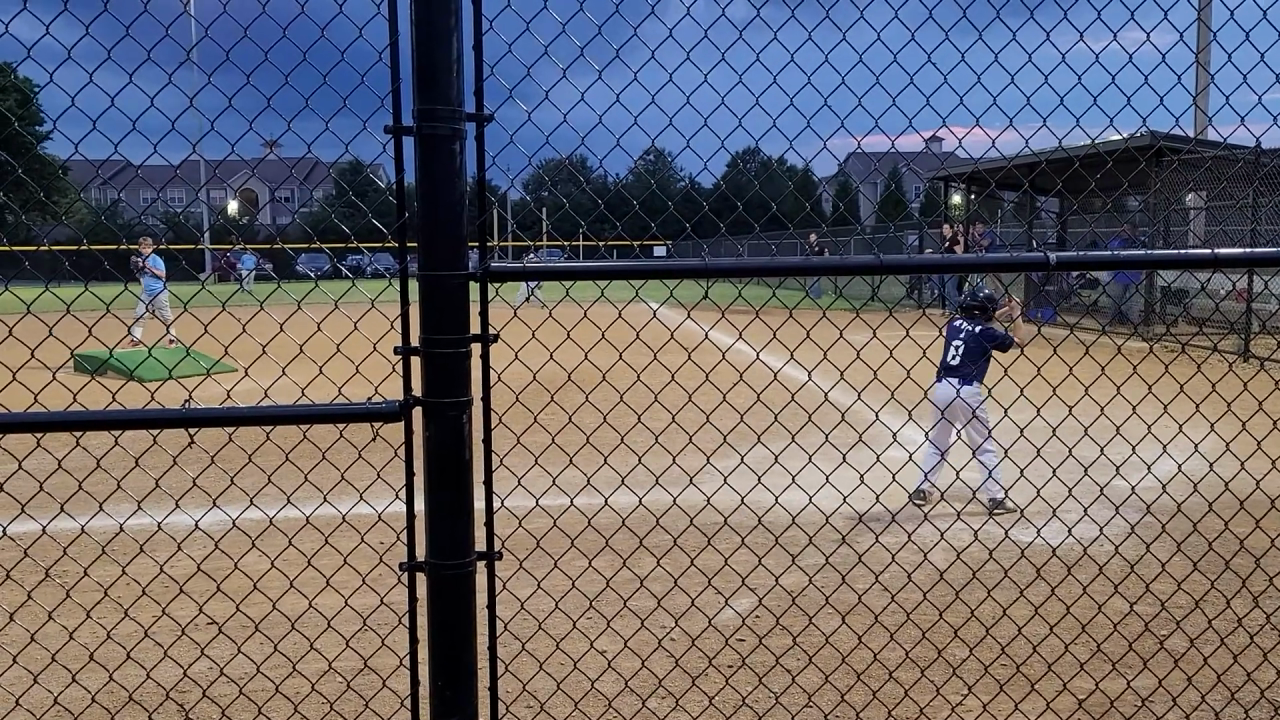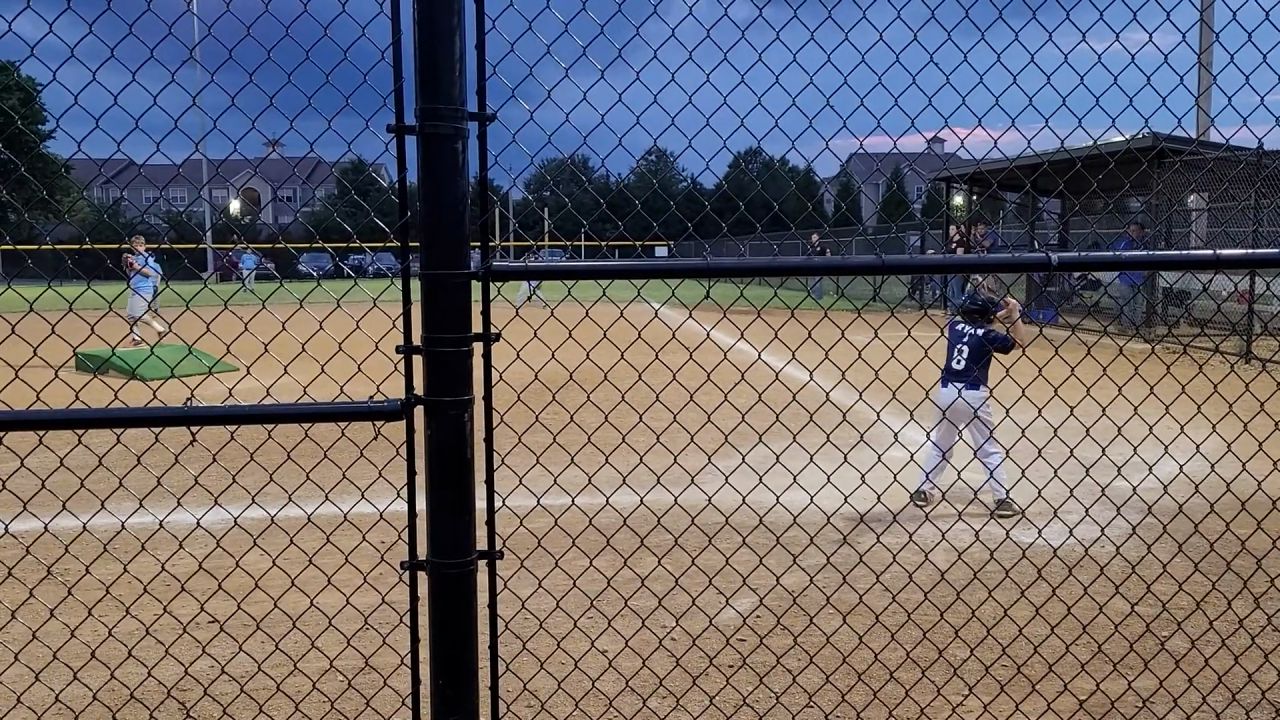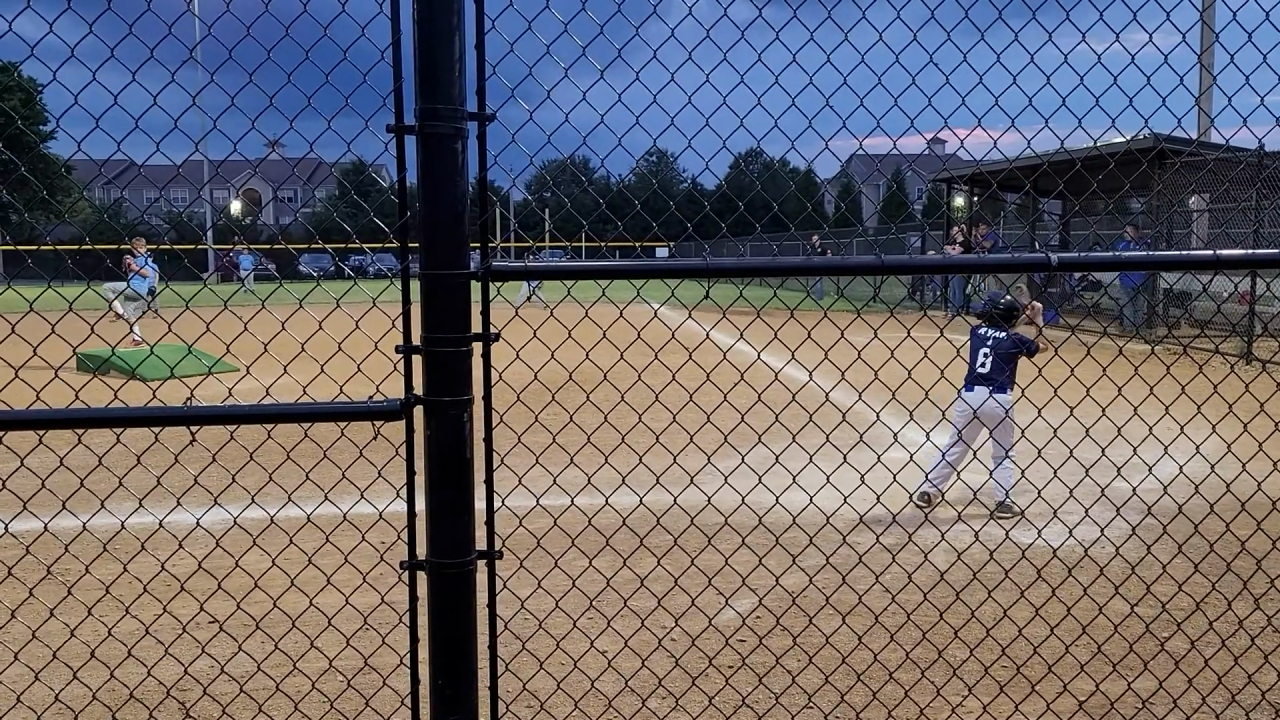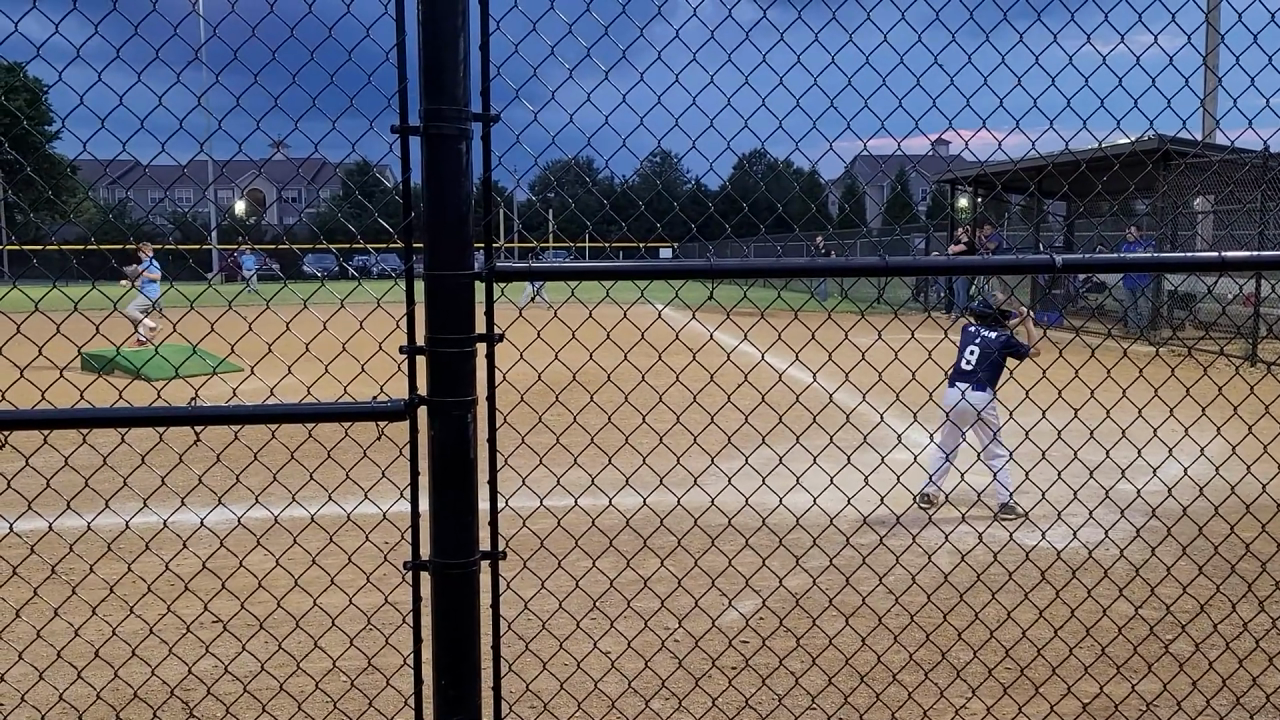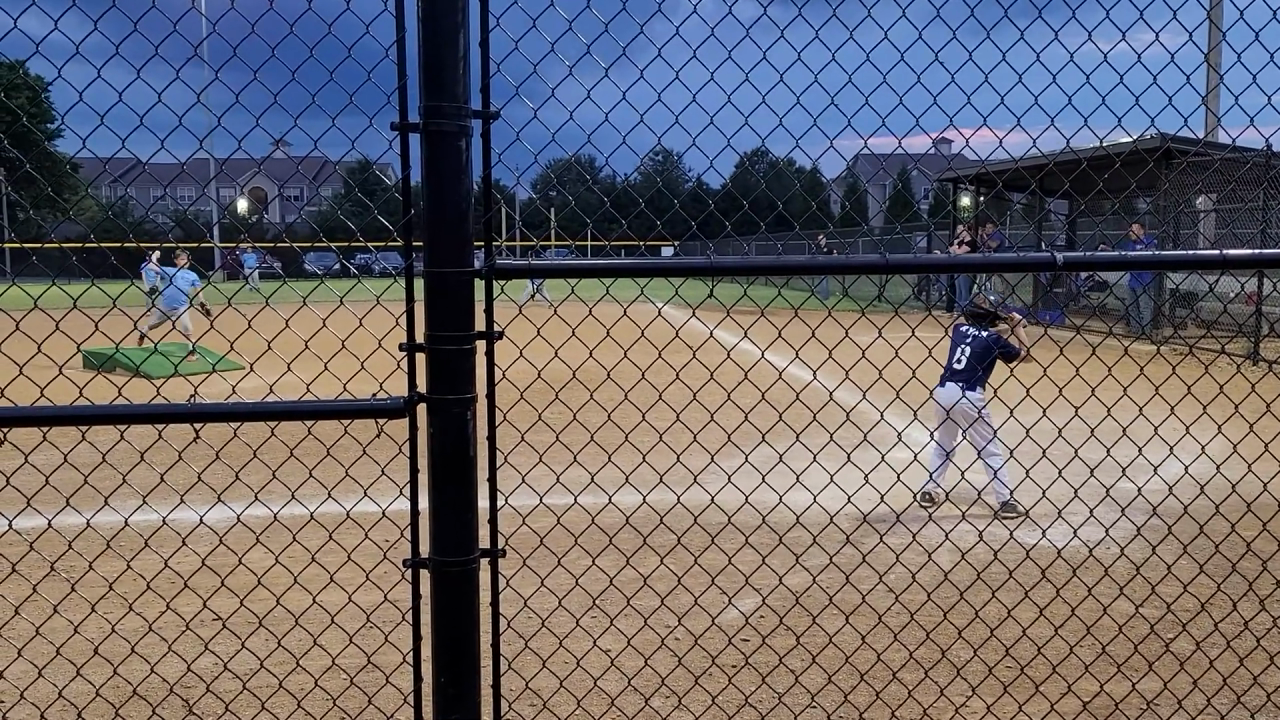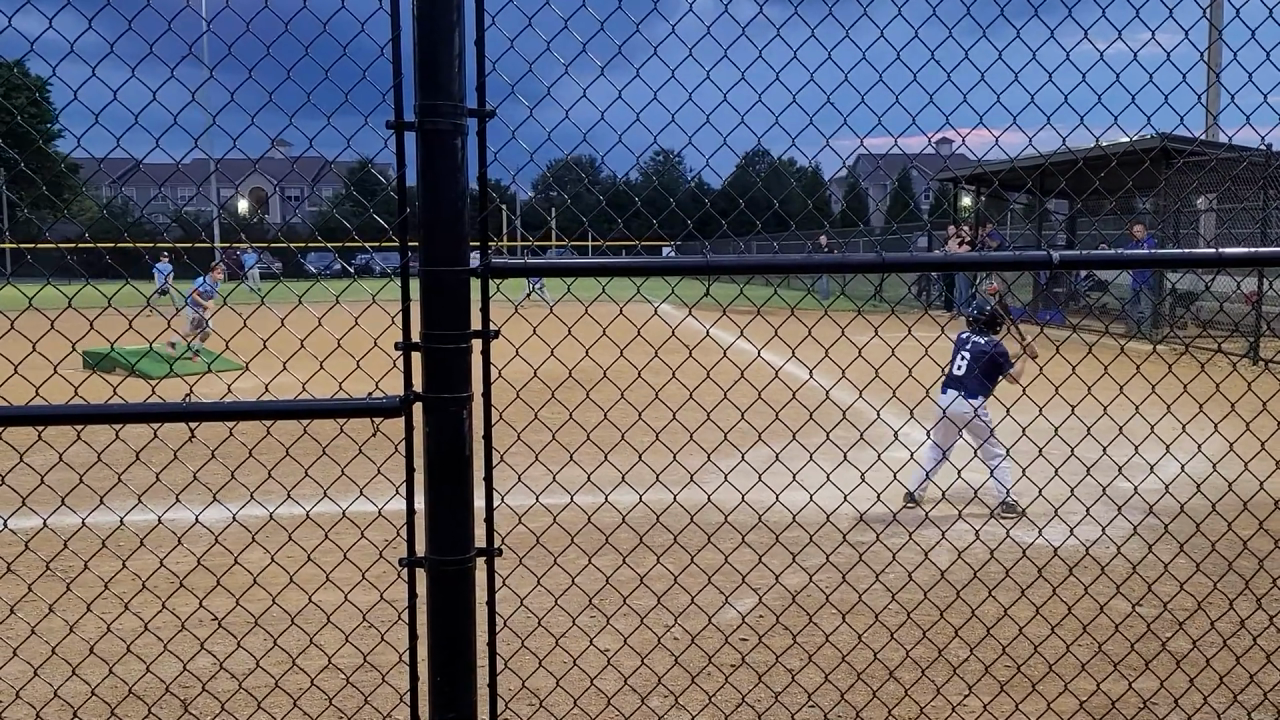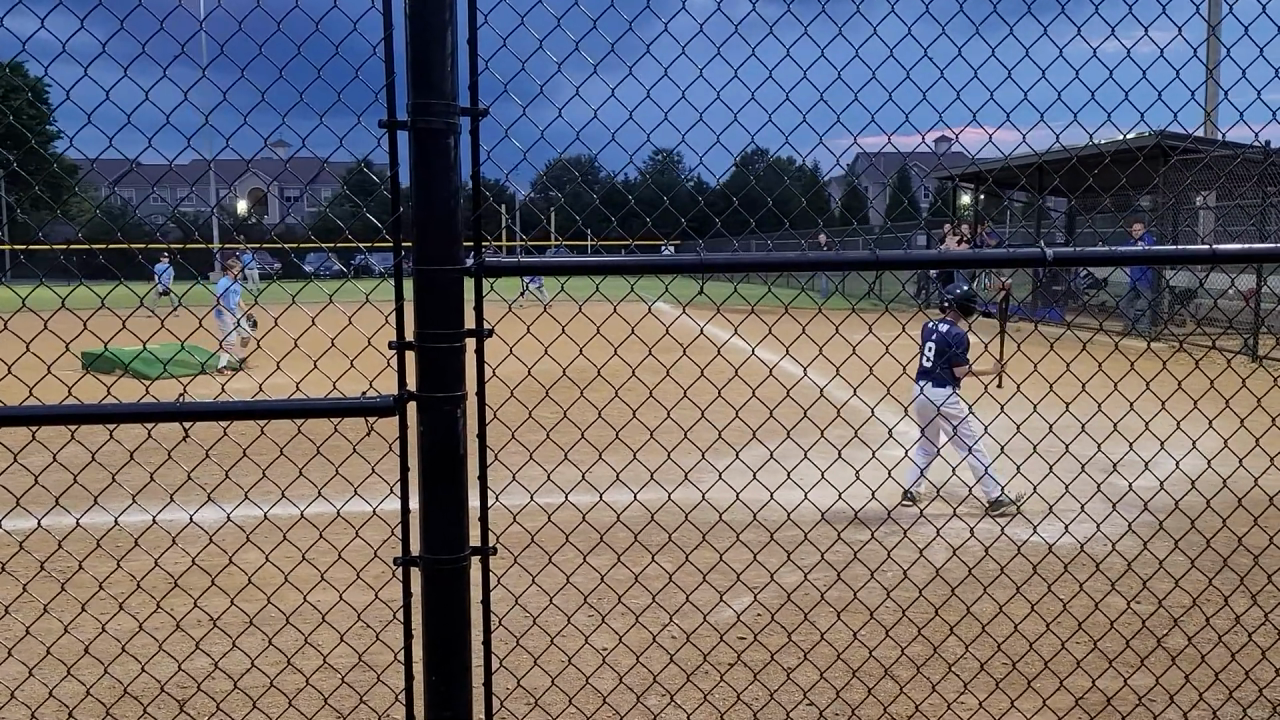
dt=0.4s
person 1, frame 1
left shoulder: (954, 322)
right shoulder: (986, 333)
right elbow: (1021, 341)
left wrist: (1005, 312)
right wrist: (1016, 314)
left hip: (942, 387)
right hip: (966, 391)
left knee: (937, 442)
right knee: (984, 446)
left ankle: (923, 490)
right ankle: (996, 498)
person 1, frame 2
left shoulder: (954, 326)
right shoulder: (988, 335)
right elbow: (1021, 342)
left wrist: (1002, 315)
right wrist: (1015, 314)
left hip: (947, 392)
right hip: (974, 394)
left knee: (940, 445)
right knee: (990, 449)
left ankle: (923, 491)
right ankle: (1002, 500)
person 1, frame 3
left shoulder: (976, 331)
right shoulder: (1013, 339)
right elbow: (1043, 347)
left wrist: (1024, 318)
right wrist: (1037, 319)
left hip: (969, 395)
right hip: (998, 399)
left knee: (954, 448)
right knee: (1003, 452)
left ankle: (927, 492)
right ankle: (1004, 502)
person 1, frame 4
left shoulder: (968, 329)
right shoulder: (1004, 339)
right elbow: (1034, 351)
left wrist: (1014, 324)
right wrist: (1028, 322)
left hip: (953, 393)
right hip: (979, 396)
left knee: (945, 446)
right knee: (995, 452)
left ankle: (929, 493)
right ankle: (1006, 503)
person 1, frame 5
left shoulder: (958, 329)
right shoulder: (994, 339)
right elbow: (1026, 355)
left wrist: (1008, 328)
right wrist: (1018, 328)
left hip: (944, 391)
right hip: (970, 396)
left knee: (942, 445)
right knee: (991, 451)
left ankle: (929, 492)
right ankle: (1006, 502)
person 1, frame 6
left shoulder: (962, 337)
right shoulder: (994, 347)
right elbow: (1014, 378)
left wrist: (1015, 356)
right wrist: (1024, 355)
left hip: (946, 398)
right hip: (970, 403)
left knee: (935, 448)
right knee: (995, 453)
left ankle: (913, 493)
right ankle: (1007, 502)
person 1, frame 7
left shoulder: (929, 326)
right shoulder: (958, 335)
right elbow: (961, 371)
right wrist: (989, 370)
left hip: (922, 390)
right hip: (944, 395)
left knee: (926, 444)
right knee: (972, 446)
left ankle: (910, 492)
right ankle: (996, 498)
